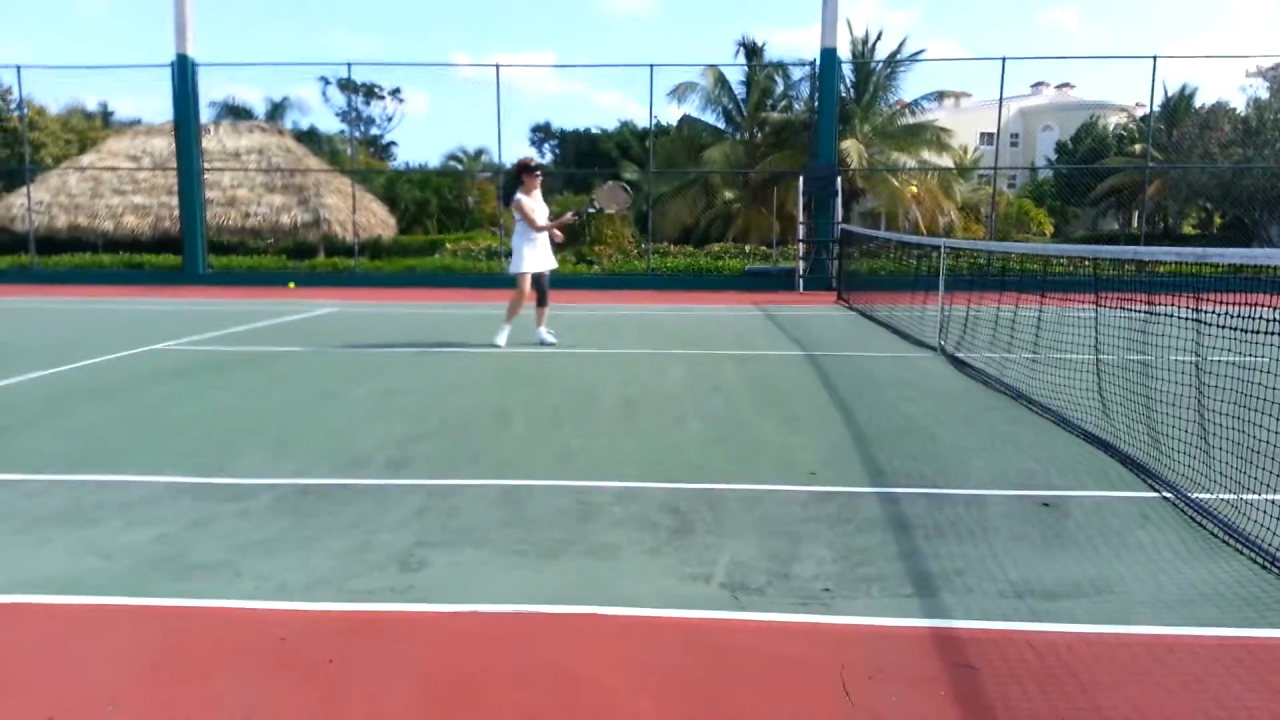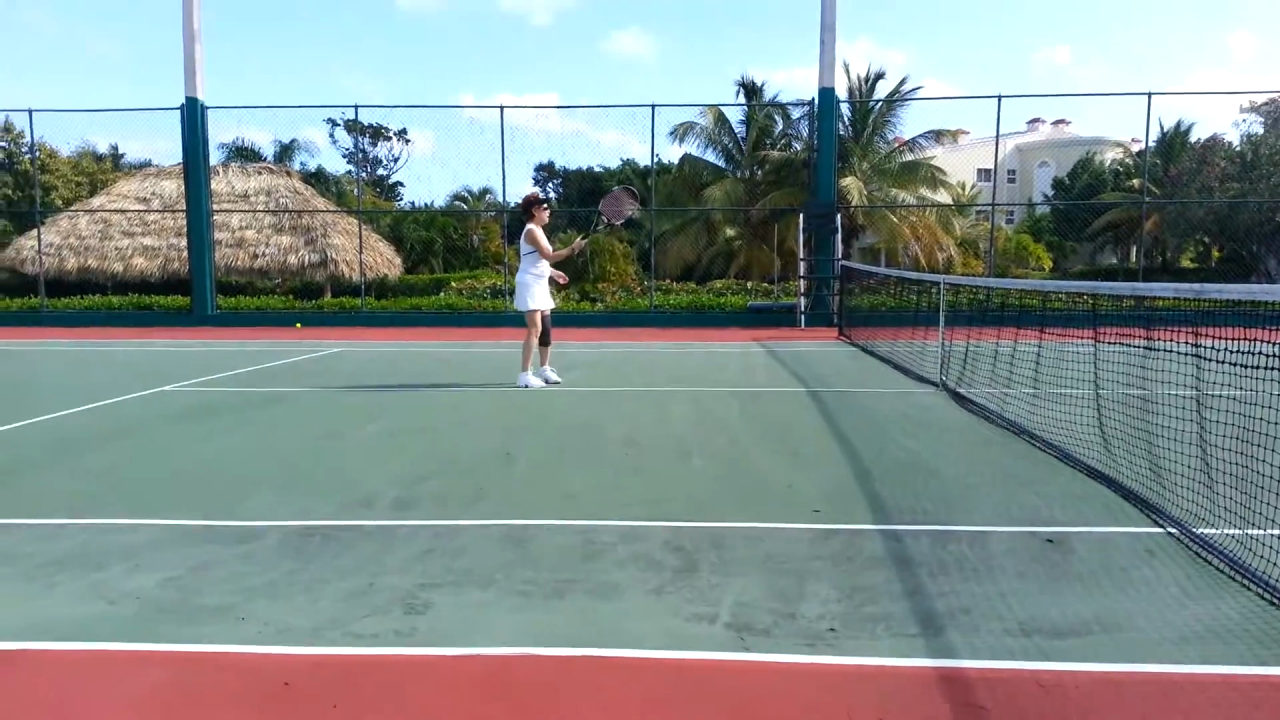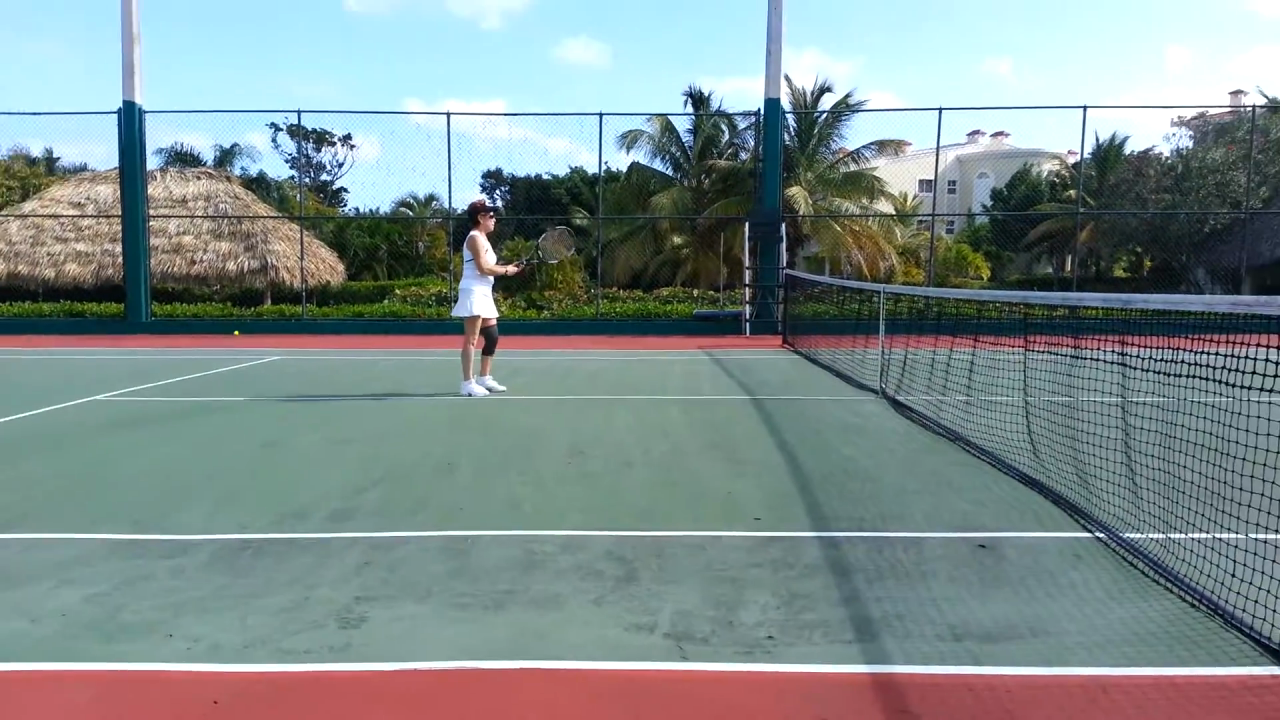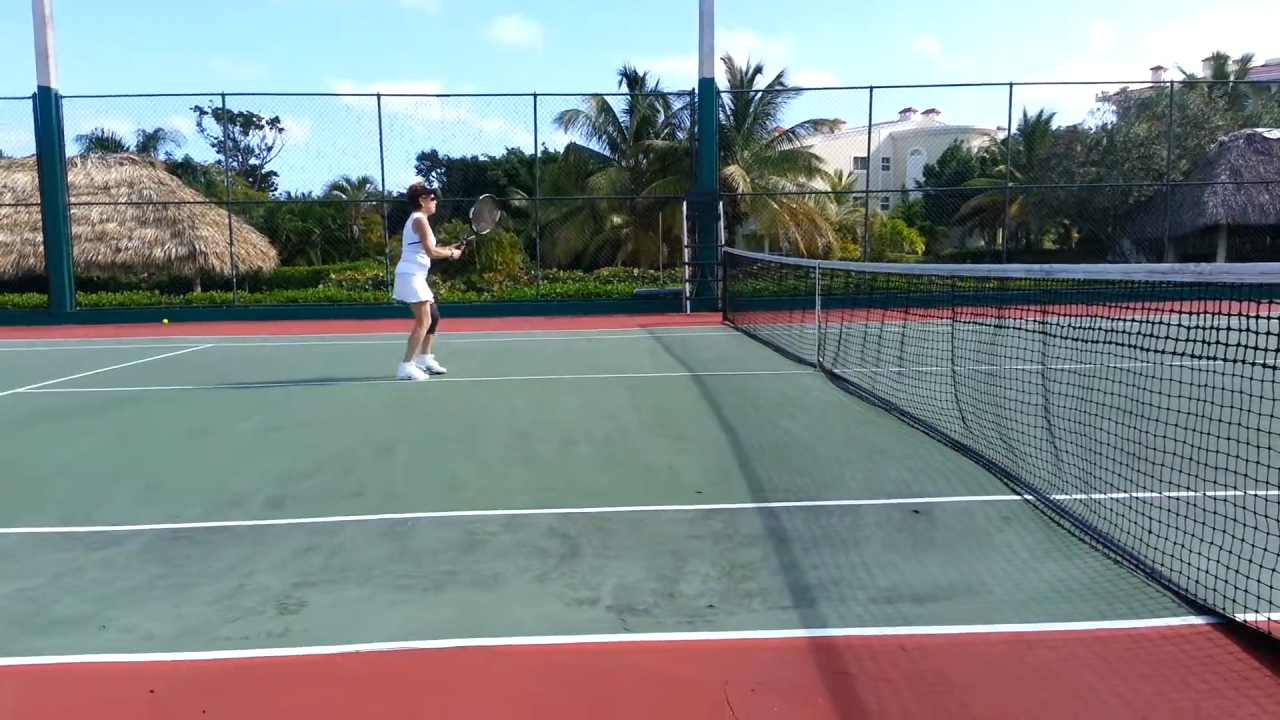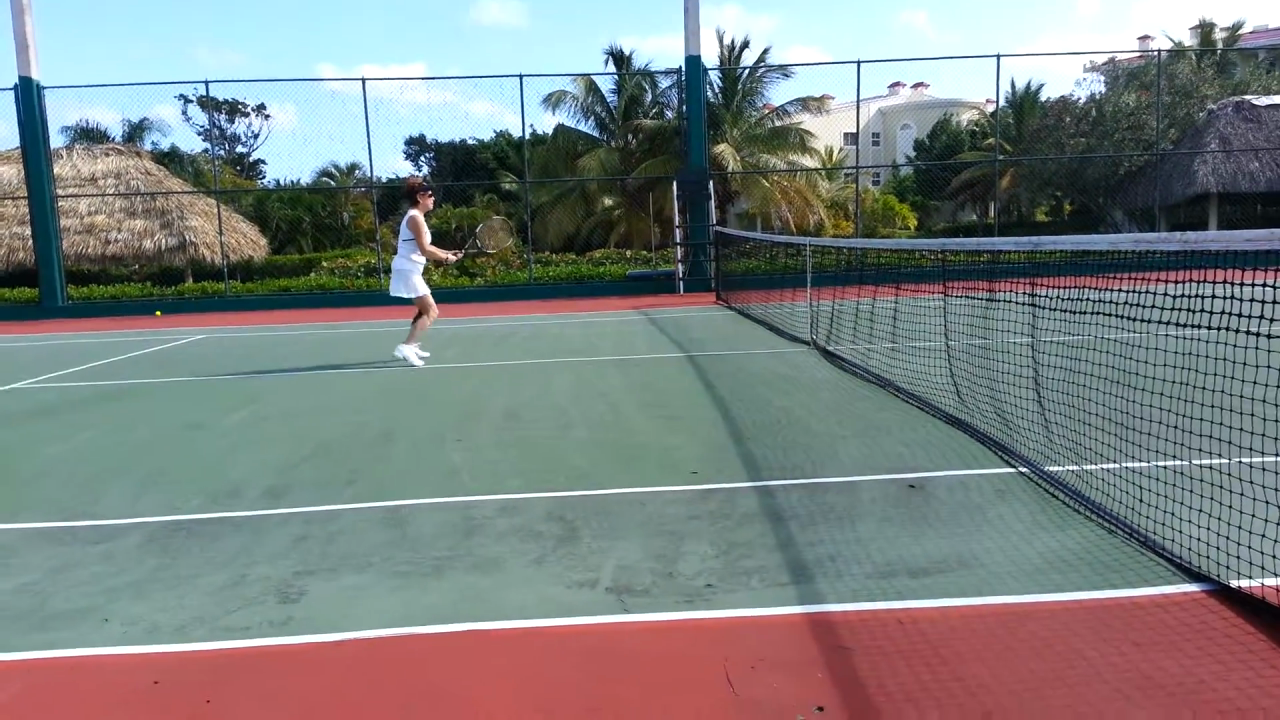
dt=0.4s
person 1, frame 1
left shoulder: (537, 191)
right shoulder: (519, 201)
right elbow: (537, 227)
left wrist: (553, 229)
right wrist: (561, 222)
left hip: (542, 247)
right hip: (525, 248)
left knee: (543, 291)
right knee: (523, 292)
left ankle: (541, 331)
right ankle: (505, 329)
person 1, frame 2
left shoulder: (537, 230)
right shoulder: (532, 231)
right elbow: (550, 256)
left wrist: (553, 272)
right wrist: (573, 247)
left hip: (540, 285)
right hip: (529, 285)
left knee: (546, 329)
right knee: (534, 330)
left ankle: (544, 369)
right ankle: (525, 375)
person 1, frame 3
left shoulder: (483, 238)
right shoulder: (475, 238)
right elbow: (483, 269)
left wrist: (507, 268)
right wrist: (506, 271)
left hip: (483, 294)
right hip: (473, 292)
left knee: (492, 337)
right knee: (471, 339)
left ankle: (484, 378)
right ankle: (467, 383)
person 1, frame 4
left shoulder: (418, 220)
right shoulder: (420, 220)
left elbow: (426, 250)
right elbow: (431, 251)
left wrist: (448, 248)
right wrist: (452, 253)
left hip: (415, 277)
right hip: (411, 276)
left knee: (433, 317)
right knee: (424, 322)
left ankle: (425, 358)
right ankle: (407, 365)
person 1, frame 5
left shoulder: (416, 217)
right shoulder: (415, 218)
left elbow: (425, 246)
right elbow: (425, 251)
left wrist: (448, 252)
right wrist: (446, 258)
left hip: (409, 271)
right hip: (407, 271)
left knee: (425, 310)
right knee: (431, 312)
left ankle: (410, 347)
right ankle: (405, 347)
